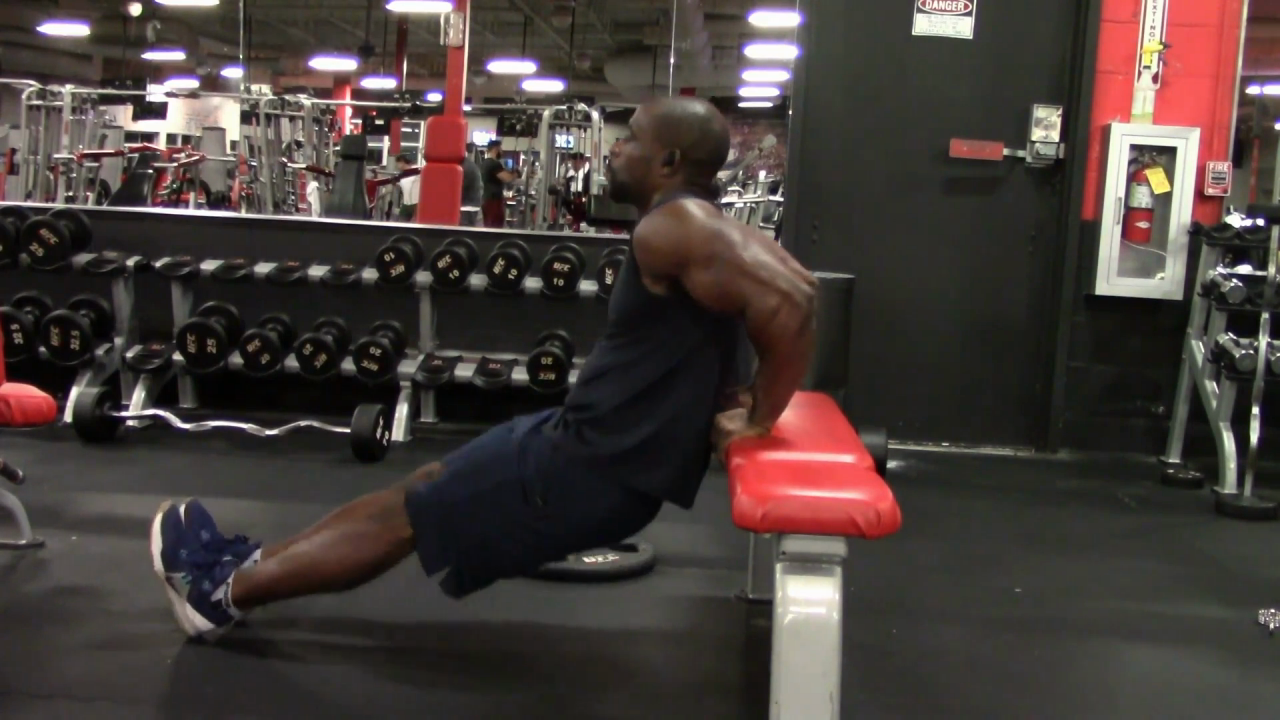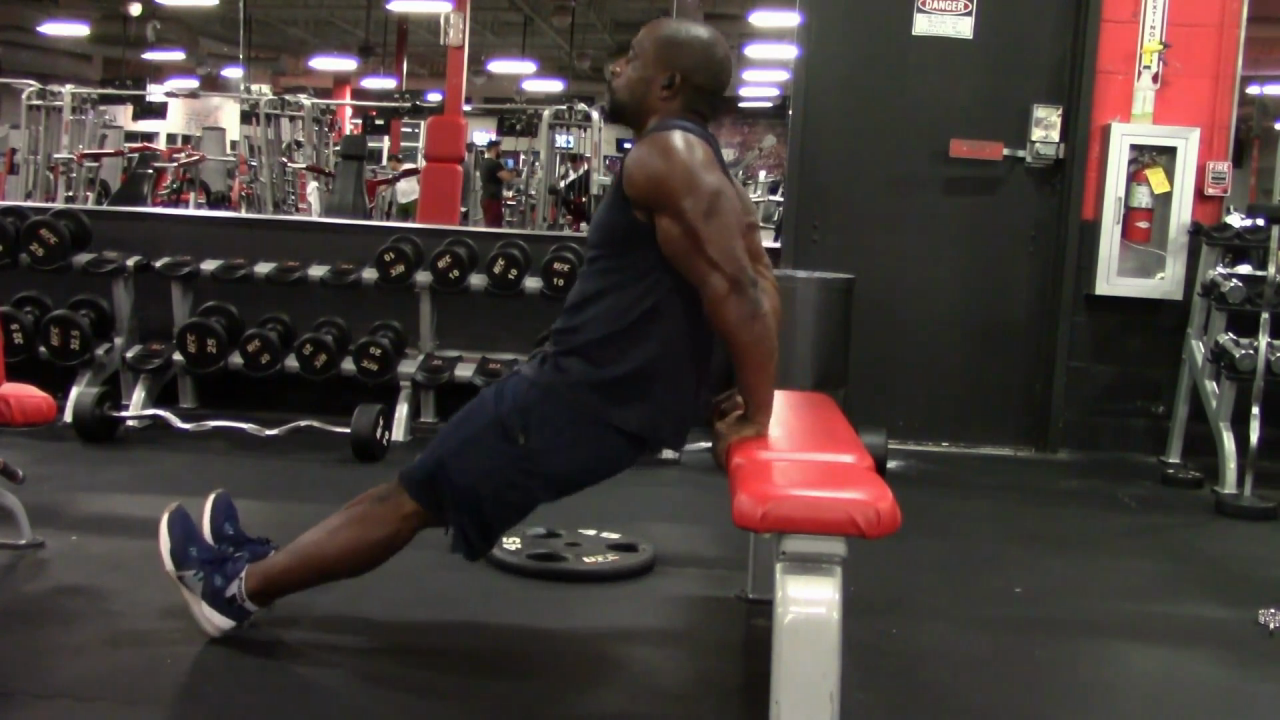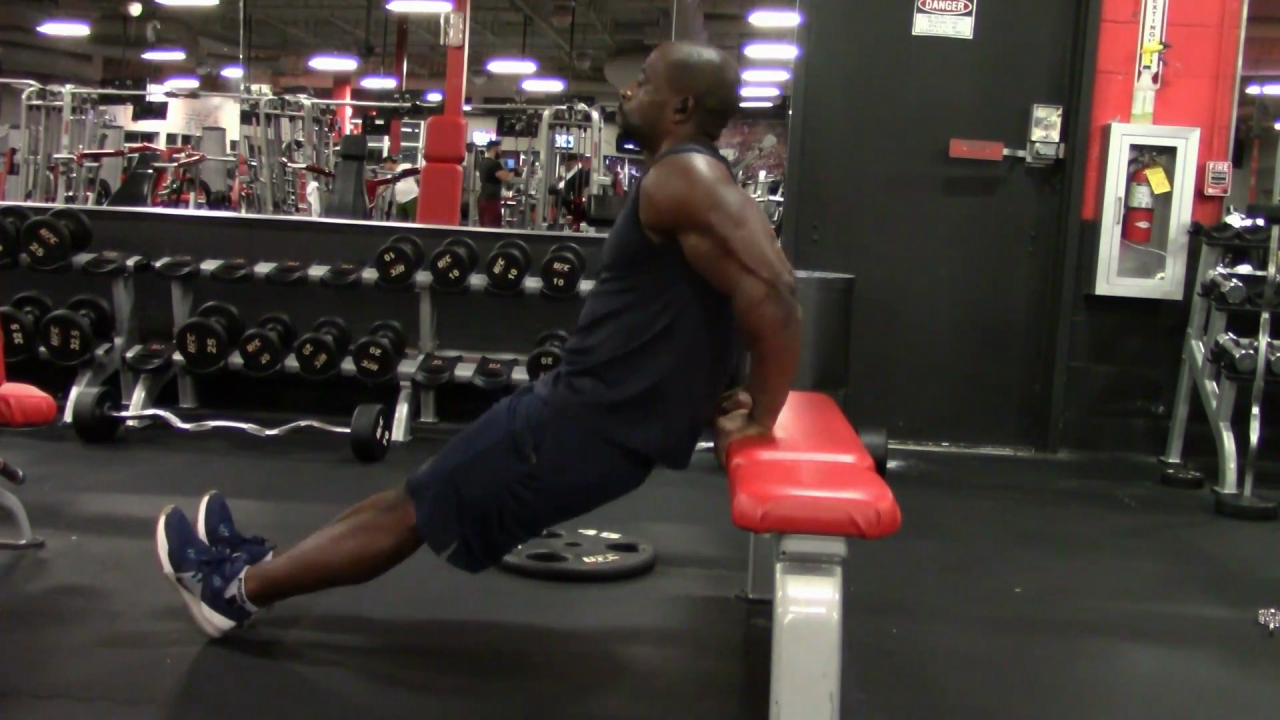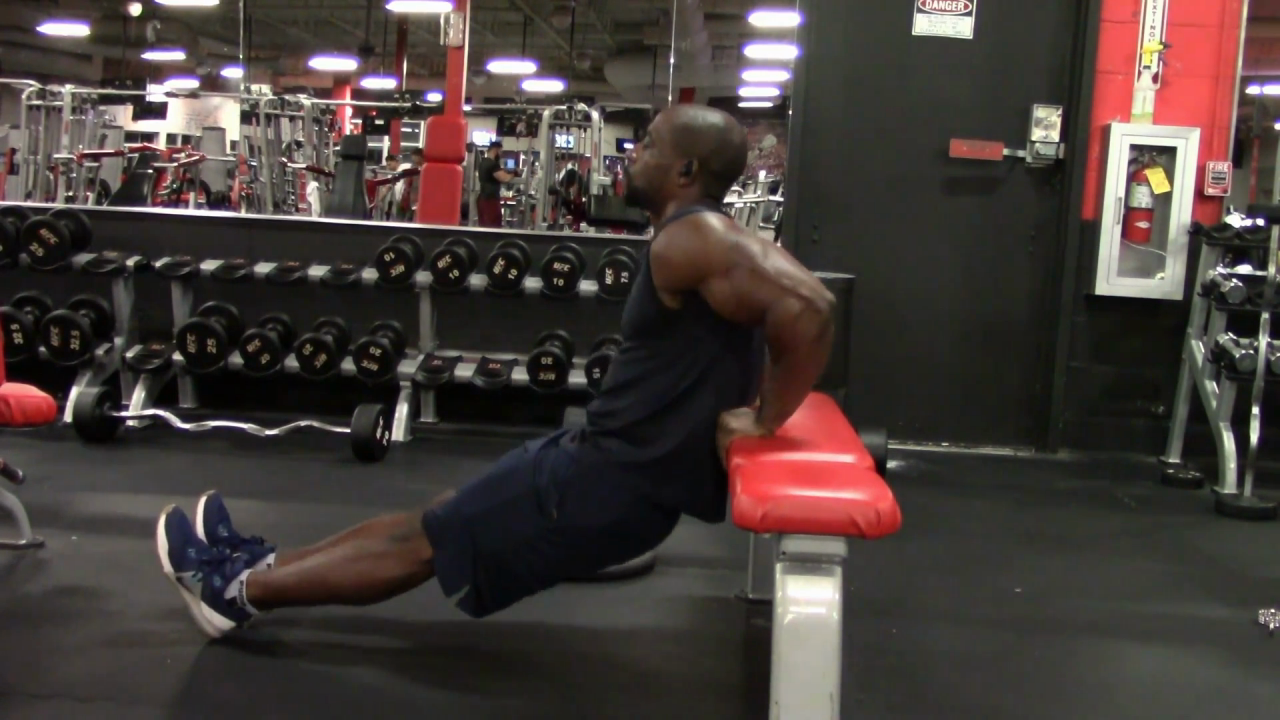
dt=0.4s
person 1, frame 1
left shoulder: (673, 228)
right shoulder: (701, 227)
left elbow: (788, 305)
right elbow: (796, 287)
left wrist: (760, 419)
right wrist: (752, 396)
left hip: (600, 471)
right hip: (590, 439)
left knee: (404, 520)
right knee: (425, 486)
left ankle: (223, 593)
right ankle: (251, 562)
person 1, frame 2
left shoulder: (666, 157)
right shoulder: (693, 164)
left elbow: (733, 290)
right elbow: (757, 280)
left wrist: (755, 419)
right wrist: (745, 396)
left hip: (584, 401)
right hip: (598, 390)
left knee: (412, 498)
right knee: (420, 486)
left ankle: (240, 588)
right ankle: (262, 565)
person 1, frame 3
left shoulder: (684, 178)
right shoulder: (701, 182)
left elbow: (769, 295)
right elbow: (761, 290)
left wrist: (762, 420)
right wrist: (749, 396)
left hip: (594, 422)
right hip: (598, 405)
left knee: (417, 509)
right knee: (424, 492)
left ankle: (238, 588)
right ankle: (262, 564)
person 1, frame 4
left shoulder: (690, 239)
right shoulder: (707, 237)
left elbow: (807, 309)
right elbow: (784, 311)
left wrist: (766, 421)
right wrist: (755, 402)
left hip: (619, 480)
right hip: (611, 455)
left knee: (427, 543)
right knee: (439, 518)
left ankle: (238, 590)
right ankle: (266, 565)
